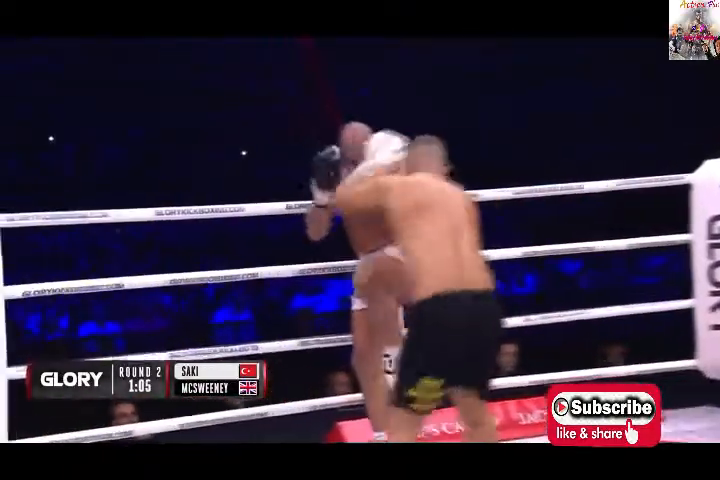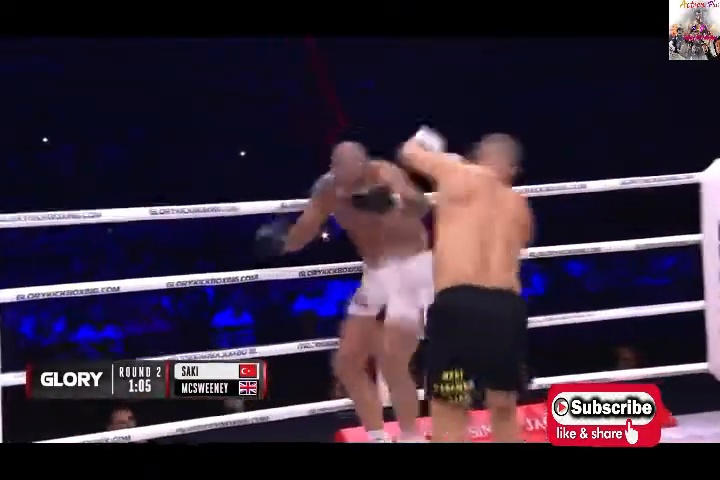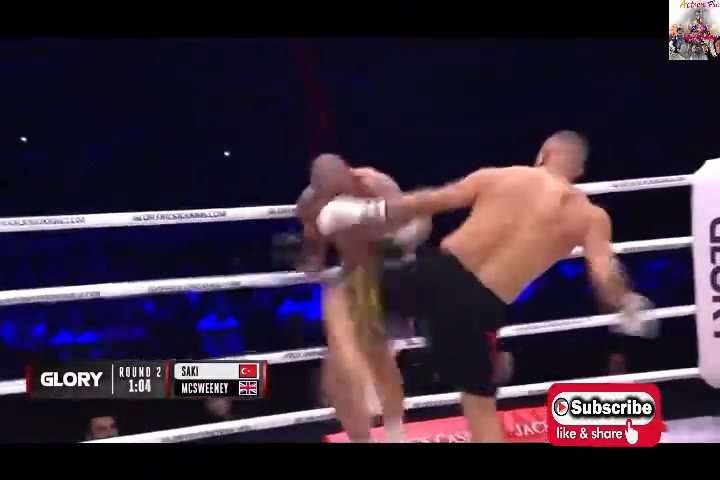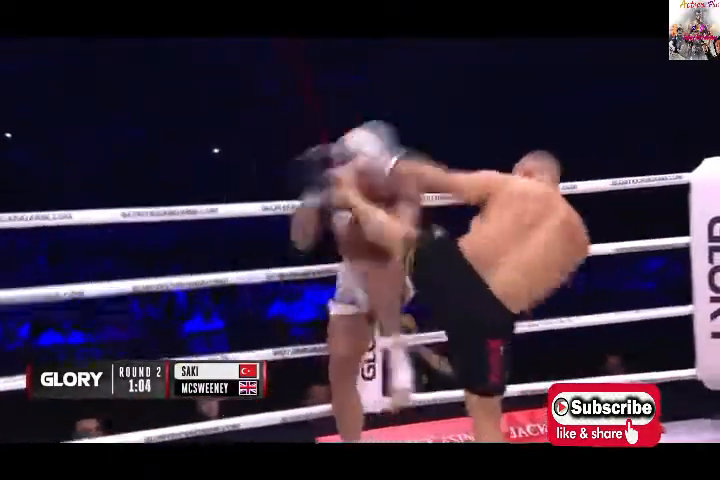
dt=0.2s
person 1, frame 1
left shoulder: (396, 187)
right shoulder: (464, 201)
left elbow: (342, 200)
left wrist: (376, 166)
left hip: (439, 314)
right hip: (485, 311)
left knee: (402, 429)
right knee: (473, 408)
person 1, frame 2
left shoulder: (455, 170)
right shoulder: (521, 210)
left elbow: (409, 152)
left wrist: (424, 143)
left hip: (457, 308)
right hip: (509, 310)
left knee: (448, 426)
right knee: (504, 416)
person 1, frame 3
left shoulder: (496, 177)
right shoulder: (592, 217)
left elbow: (421, 203)
right elbow: (605, 277)
left wrist: (375, 211)
right wrist: (629, 304)
left hip: (439, 272)
right hip: (482, 310)
right knee: (481, 415)
person 1, frame 4
left shoulder: (503, 185)
right shoulder: (577, 238)
left elbow: (430, 179)
right elbow: (534, 293)
left wrist: (394, 166)
left hip: (447, 271)
right hip: (492, 314)
left knee: (397, 235)
right knee: (486, 416)
left ankle: (348, 194)
person 2, frame 1
right shoulder: (332, 172)
right elbow: (316, 233)
right wrist: (322, 190)
left hip: (404, 251)
right hip: (369, 262)
left knee: (365, 281)
right knee: (364, 357)
left ankle: (399, 351)
right ankle: (382, 439)
person 2, frame 2
left shoulder: (386, 175)
right shoulder: (326, 189)
left elbow: (422, 210)
right elbow: (300, 235)
left wrist: (392, 201)
right wrist: (278, 239)
left hip: (411, 270)
right hip: (376, 276)
left knee: (392, 367)
right knee: (347, 365)
left ankle: (410, 440)
right ankle: (377, 440)
person 2, frame 3
left shoulder: (375, 185)
right shoulder: (310, 202)
left elbow: (418, 224)
right elbow: (316, 256)
right wrist: (309, 256)
right hip: (356, 278)
left knee: (376, 356)
right knee: (336, 376)
left ankle: (394, 432)
right ankle: (361, 442)
person 2, frame 4
left shoulder: (403, 188)
right elbow: (302, 241)
right wrist: (315, 201)
left hip: (393, 268)
right hip: (352, 273)
right knee: (340, 374)
left ankle: (396, 352)
right ankle: (352, 445)
